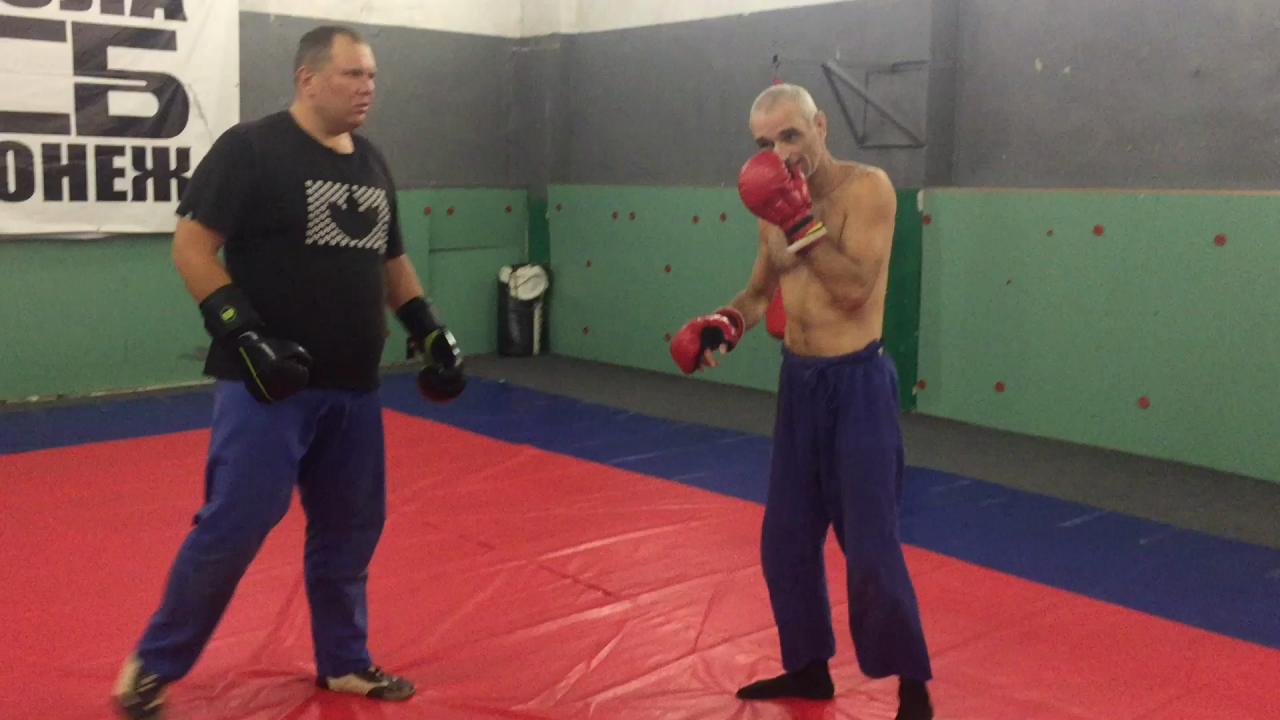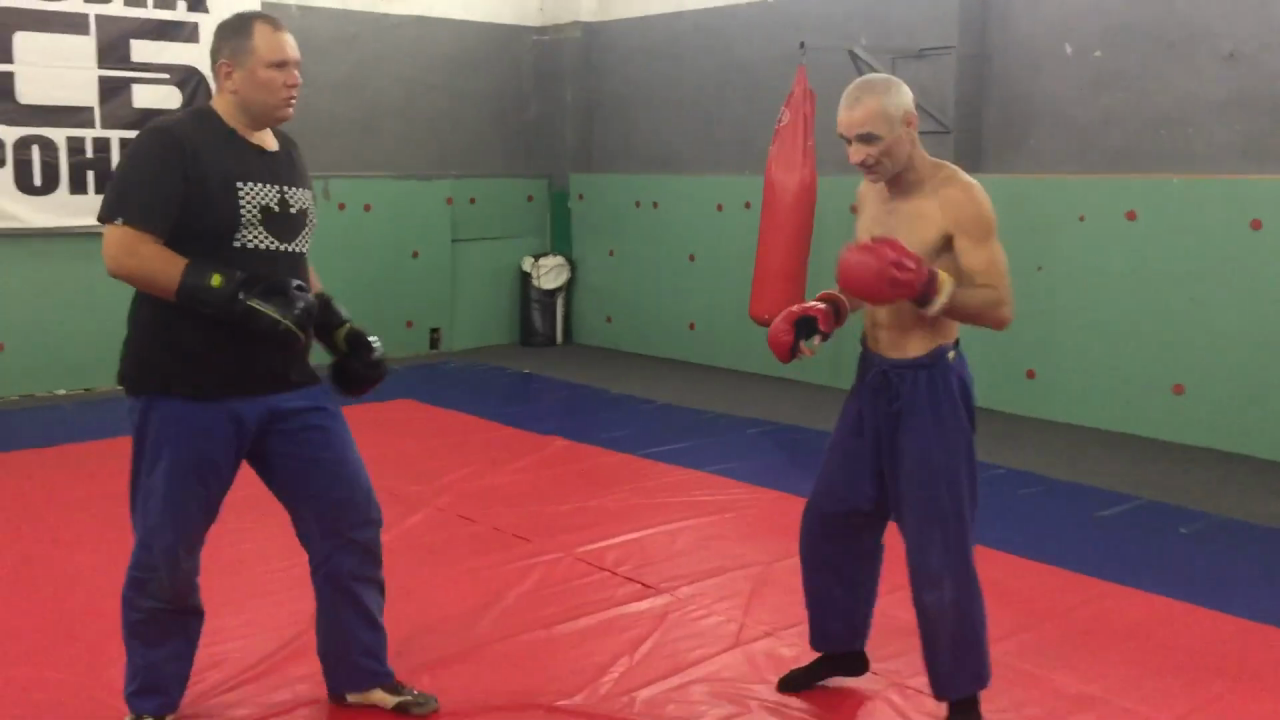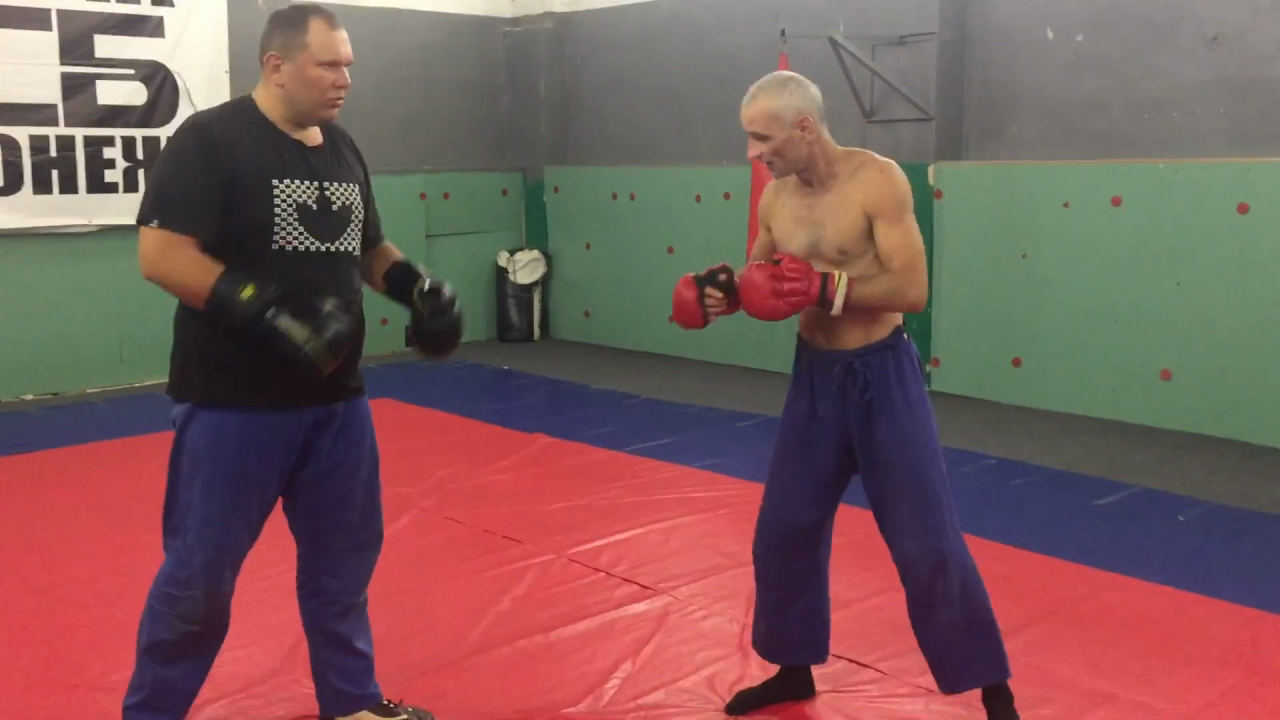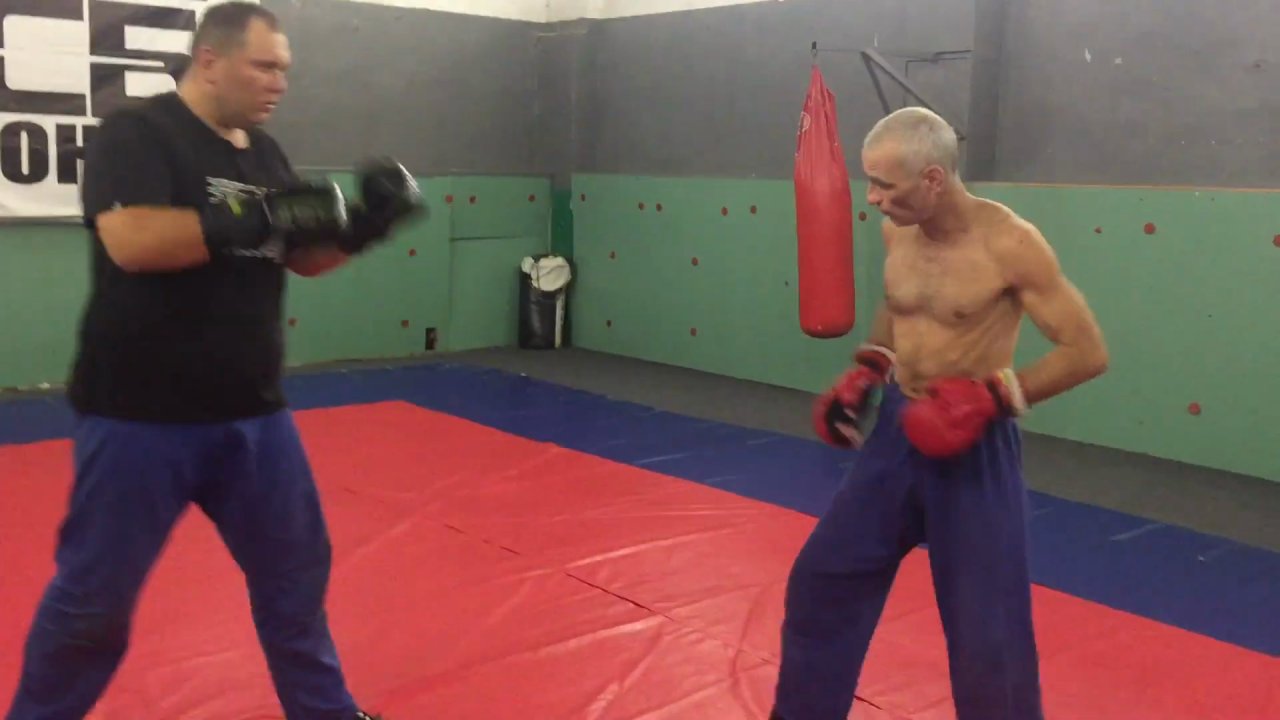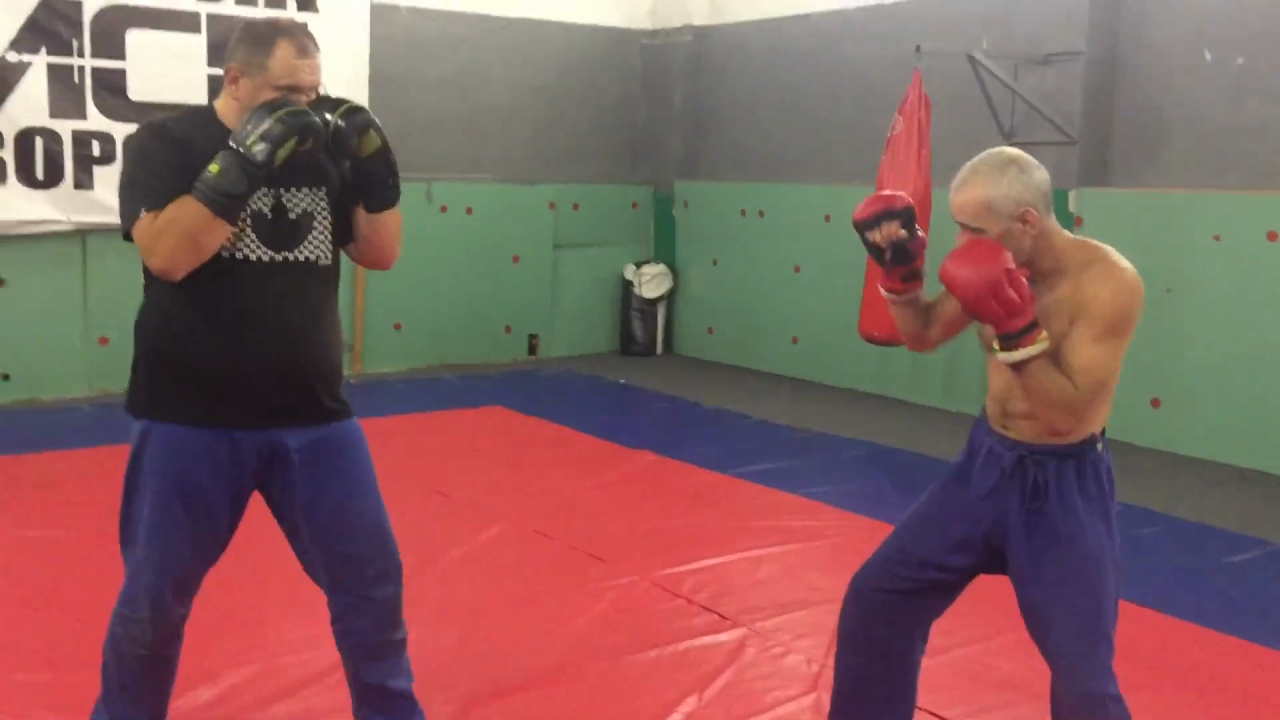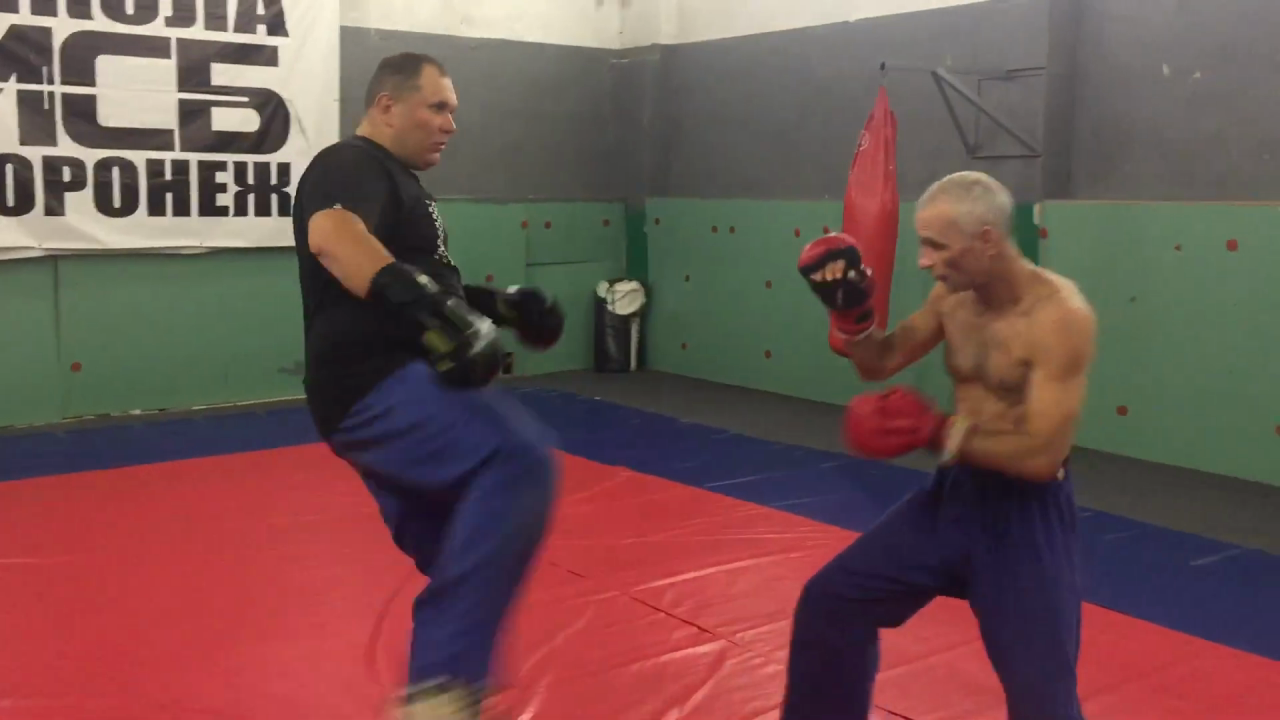
dt=0.7s
person 1, frame 1
left shoulder: (372, 162)
right shoulder: (250, 147)
left elbow: (391, 261)
right elbow: (192, 244)
left wrist: (430, 330)
right wrist: (239, 333)
left hip: (352, 383)
right hip: (269, 381)
left knee: (351, 525)
right knee: (232, 527)
left ankle: (343, 662)
person 1, frame 2
left shoulder: (287, 154)
right shoulder: (171, 143)
right elbow: (123, 253)
left wrist: (335, 325)
right wrist: (236, 297)
left hip: (288, 385)
right hip: (187, 391)
left knee: (350, 521)
right knee: (165, 553)
person 1, frame 3
left shoulder: (340, 148)
right shoulder: (211, 139)
left elbow: (368, 247)
right elbow: (161, 255)
left wrist: (419, 288)
right wrist: (270, 315)
left hip: (333, 396)
right hip: (233, 399)
left knee: (345, 550)
right knee: (204, 565)
person 1, frame 4
left shoulder: (263, 151)
right shoulder: (137, 132)
left elbow: (307, 257)
right elbow: (130, 242)
left wrist: (363, 222)
right wrist: (253, 219)
left hip: (250, 411)
right hip: (140, 411)
left knee: (295, 563)
right knee: (98, 586)
person 1, frame 5
left shoulder: (321, 152)
right shoulder: (165, 144)
left elbow: (381, 254)
right elbow: (166, 256)
left wrist: (374, 164)
right wrist: (245, 162)
left hip: (312, 413)
right hip: (191, 417)
left knee: (368, 572)
right knee: (156, 591)
person 1, frame 6
left shoulder: (396, 179)
right shoulder: (349, 165)
left elbow: (427, 290)
right elbow: (332, 237)
left wrist: (502, 306)
right wrist: (435, 313)
left hip: (407, 390)
right hip: (376, 386)
left knee: (462, 574)
right knee: (519, 462)
person 2, frame 1
left shoulder: (868, 188)
right shoulder: (775, 202)
left elbow: (853, 289)
right elbow: (761, 289)
left wrist: (801, 224)
right wrist: (725, 325)
left hip: (857, 383)
right hip: (798, 381)
left knee: (870, 547)
right knee: (786, 537)
right ankle: (809, 668)
person 2, frame 2
left shoulder: (960, 197)
right shoulder: (869, 194)
left elbow: (998, 309)
left wrist: (926, 286)
right wrist: (825, 309)
left hip: (930, 387)
right hip: (872, 379)
left knee: (938, 554)
right knee: (832, 517)
right ankle: (842, 648)
person 2, frame 3
left shoulder: (878, 180)
right shoulder: (774, 196)
left elbow: (911, 290)
right elbow: (761, 282)
left wrist: (822, 289)
right wrist: (725, 292)
left hip: (883, 376)
right hip: (814, 376)
left knee: (927, 545)
right knee: (784, 531)
person 2, frame 4
left shoulder: (1009, 242)
right shoulder: (897, 230)
left elbow: (1087, 353)
left wrist: (993, 395)
right wrist: (866, 371)
left hip: (975, 444)
right hip: (899, 432)
left knee: (988, 630)
right knee: (823, 576)
person 2, frame 5
left shoulder: (1109, 283)
right shoulder: (996, 264)
left elbow: (1065, 416)
right elbow: (921, 335)
left wrist: (1017, 328)
right wrist: (898, 271)
left hip: (1063, 484)
right hip: (986, 462)
right knee: (878, 594)
person 2, frame 6
left shoulder: (1061, 317)
right shoulder: (952, 293)
left elbow: (1040, 456)
right elbow: (879, 363)
left wrist: (934, 433)
right wrist: (852, 310)
left hip: (1028, 513)
right hip: (955, 494)
right knee: (831, 602)
